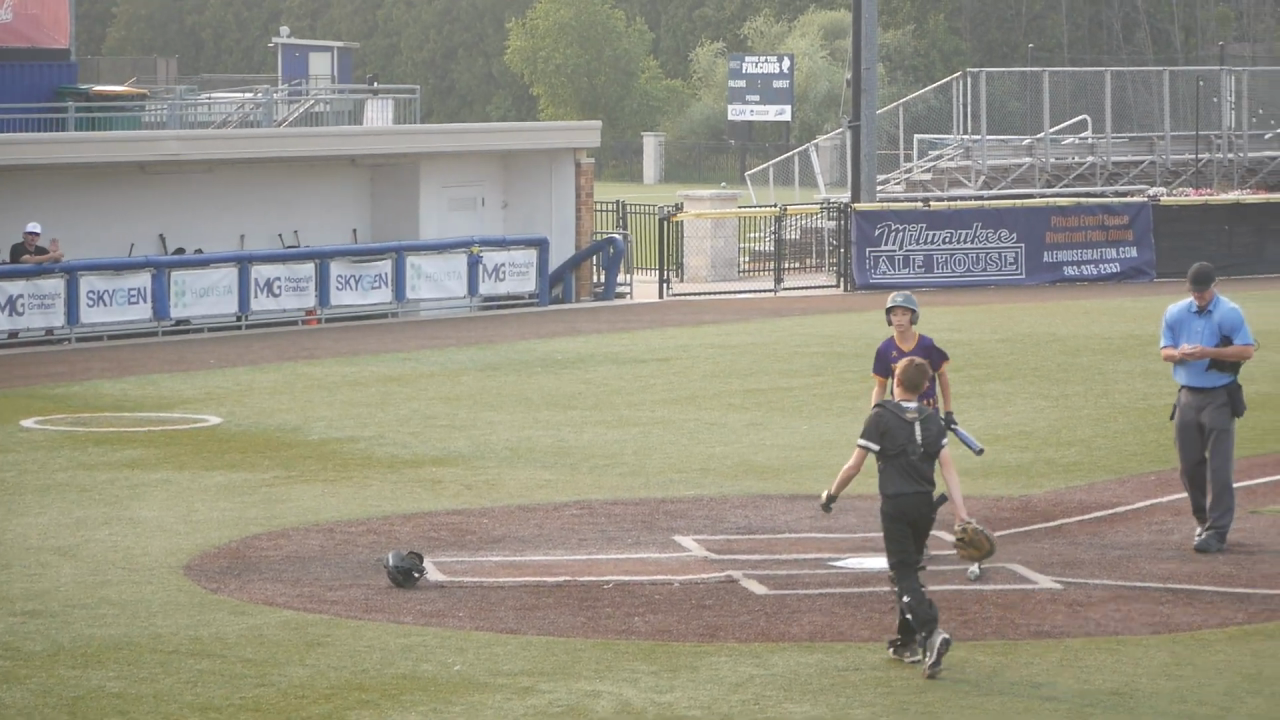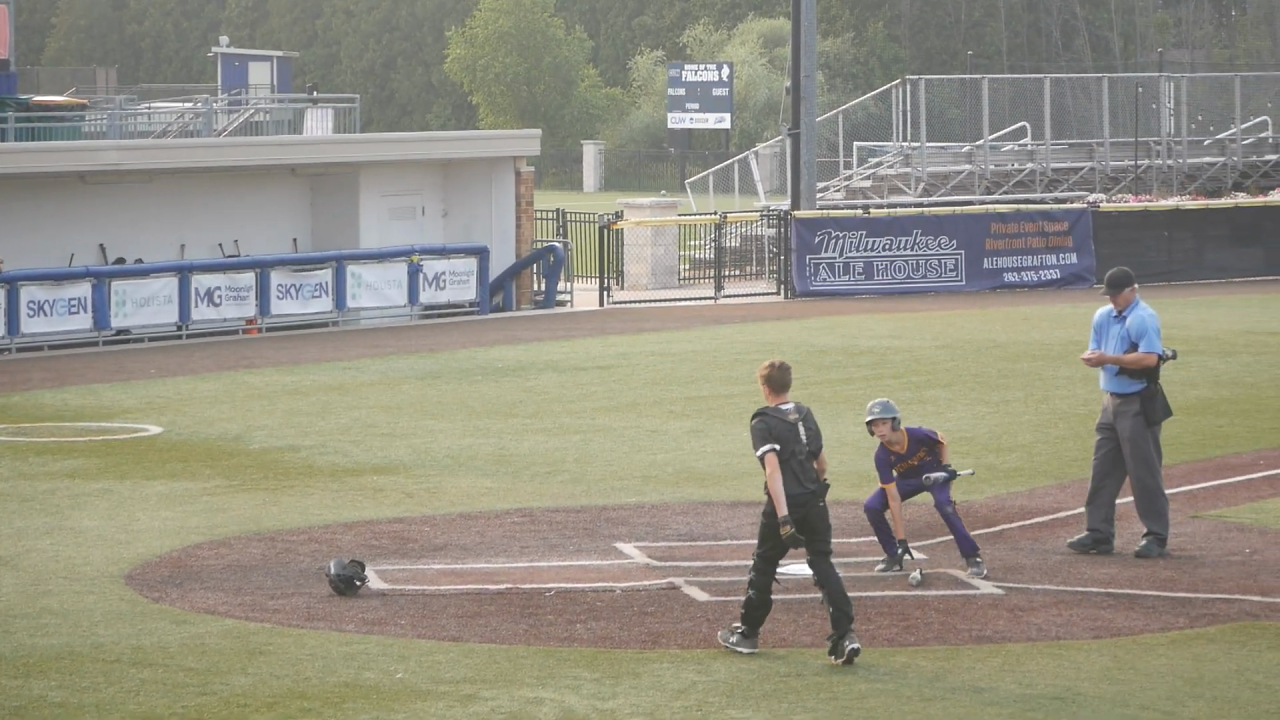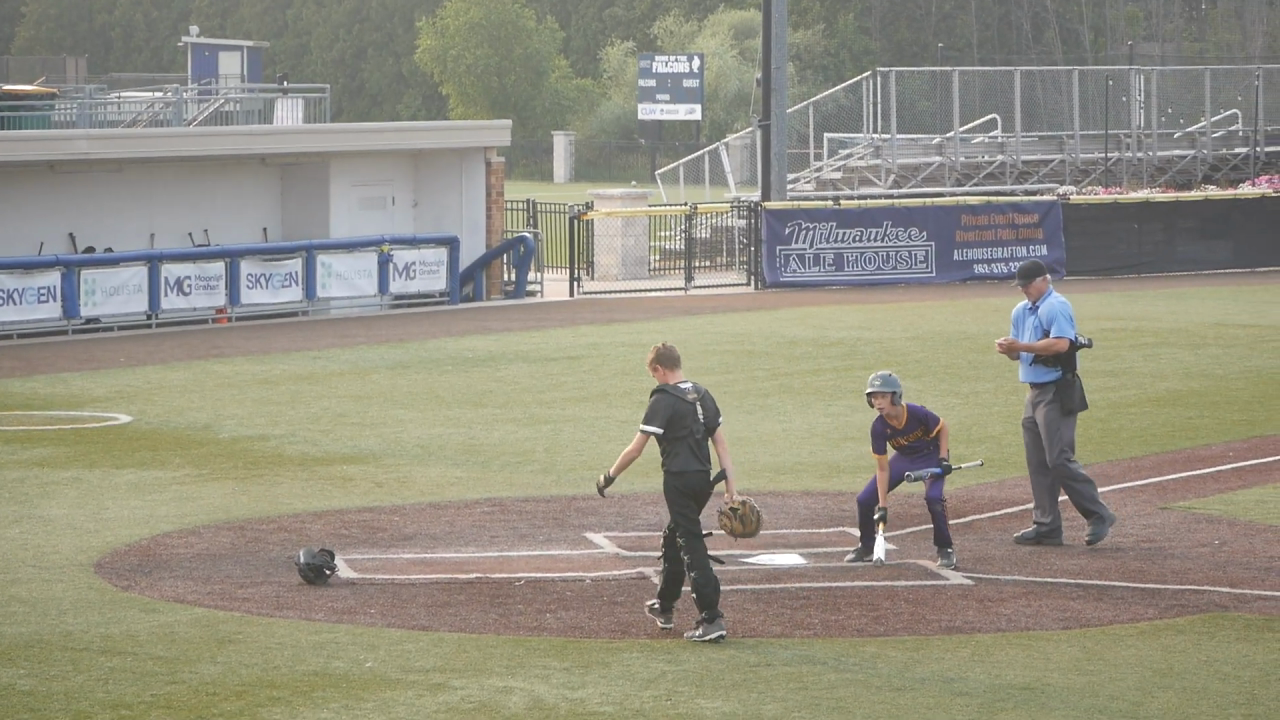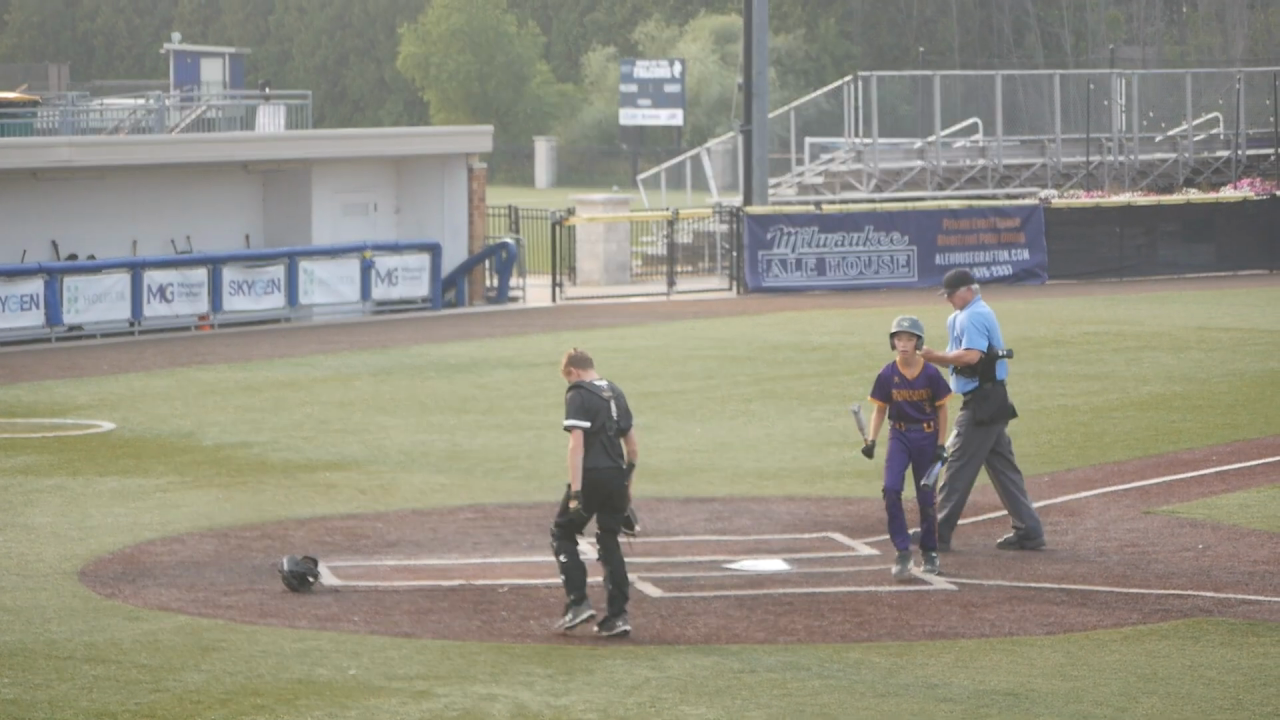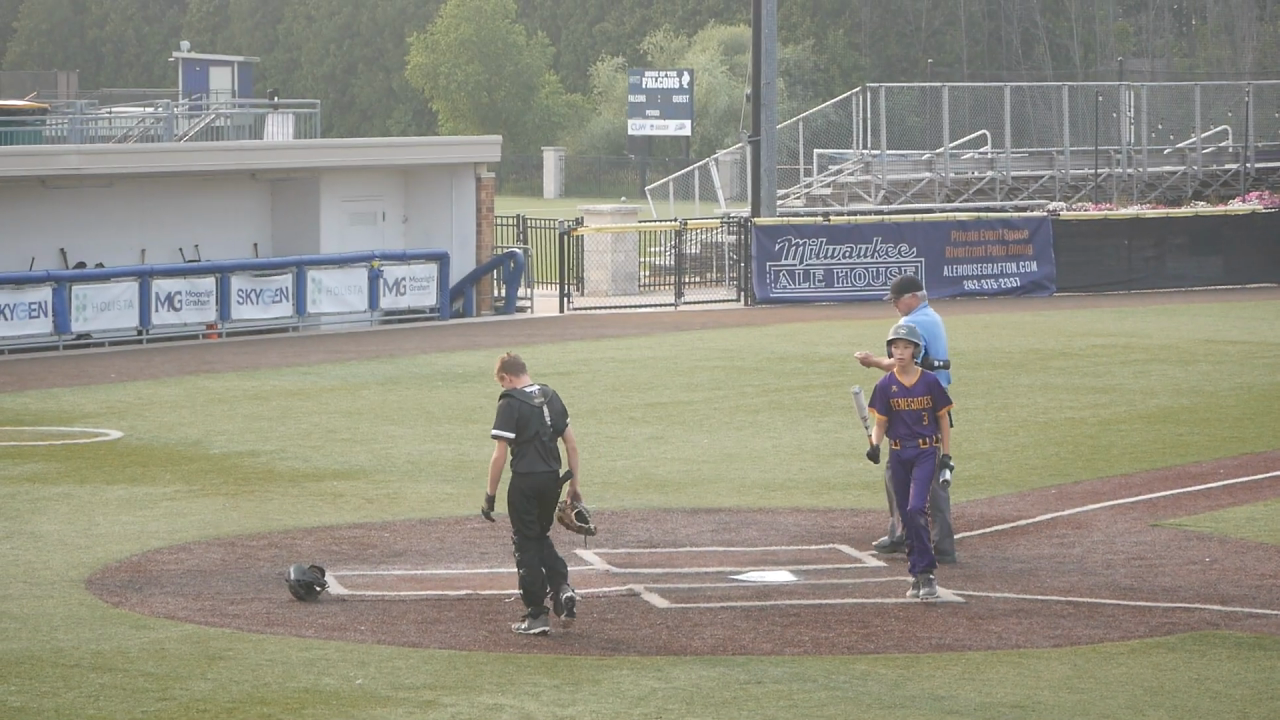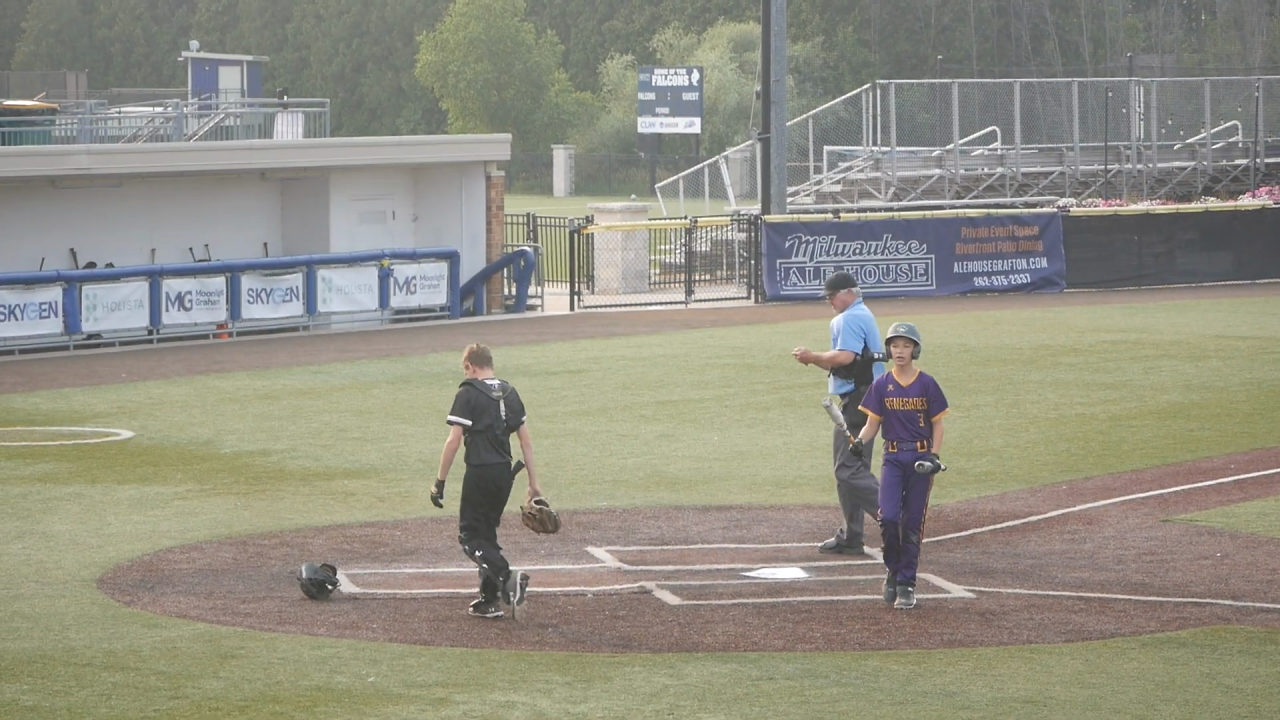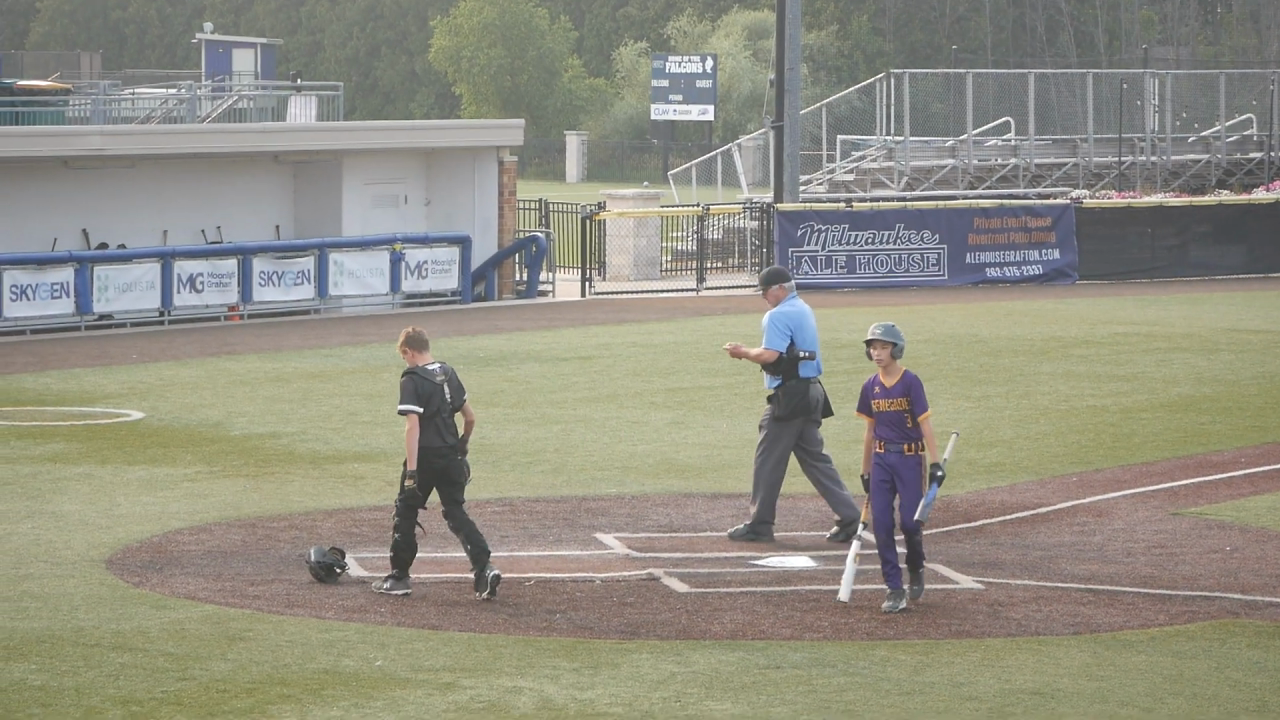
dt=0.5s
person 1, frame 1
left shoulder: (880, 416)
right shoulder: (932, 419)
left elbow: (855, 464)
right elbow: (948, 467)
left wrist: (831, 493)
right wrist: (961, 513)
left hip: (896, 505)
right hip: (924, 504)
left knee: (905, 575)
right knee: (909, 568)
left ankle: (931, 634)
right ankle: (909, 641)
person 1, frame 2
left shoulder: (763, 423)
right shoulder: (806, 417)
left elbow: (773, 471)
right elbow: (822, 465)
left wrist: (783, 517)
left hip: (784, 504)
right hip: (813, 503)
left knee: (762, 568)
right knee: (823, 567)
left ankle: (747, 634)
right ankle: (844, 636)
person 1, frame 3
left shoulder: (663, 401)
right shoulder: (703, 395)
left elbow: (635, 449)
right elbow: (722, 444)
left wrist: (608, 476)
right wrist: (731, 488)
left hip: (679, 481)
right hip: (703, 480)
left knee: (692, 548)
right knee: (673, 539)
left ankle: (711, 619)
right ankle: (665, 606)
person 1, frame 4
left shoulder: (578, 396)
right shoulder: (616, 394)
left elbow: (576, 446)
right elbow: (632, 445)
left wrist: (575, 492)
right wrist: (626, 481)
left hip: (592, 477)
right hip: (617, 478)
left knee: (562, 535)
right knee: (609, 543)
left ankle: (579, 602)
right ankle: (617, 616)
person 1, frame 5
left shoulder: (509, 404)
right shoulder: (551, 397)
left elbow: (500, 456)
right elbow: (571, 444)
left wrist: (490, 496)
right wrist: (574, 484)
left hip: (525, 482)
right hip: (552, 480)
left knee: (526, 546)
right knee: (541, 540)
left ankle: (536, 616)
right ankle: (562, 589)
person 1, frame 6
left shoulder: (467, 394)
right shoulder: (510, 393)
left elbow: (454, 441)
right elbow: (526, 440)
left wrist: (440, 480)
right wrist: (533, 483)
left hip: (479, 473)
right hip: (504, 473)
left knee: (470, 536)
right knee: (485, 531)
left ankle: (509, 578)
right ankle: (490, 600)
person 1, frame 7
left shoulder: (412, 381)
right shoulder: (449, 374)
left elbow: (413, 428)
right elbow: (470, 418)
left wrist: (410, 471)
right wrist: (462, 444)
left hip: (425, 457)
right hip: (450, 455)
left knee: (406, 513)
right knee: (457, 515)
left ankle: (399, 578)
right ankle: (485, 567)
person 2, frame 1
left shoulder: (1230, 313)
right shoulder: (1175, 312)
left elbow: (1247, 350)
right elbow: (1166, 351)
left wrist: (1207, 352)
right wrist: (1181, 354)
left hip: (1220, 398)
right hip: (1187, 397)
left knee: (1218, 467)
right knee: (1189, 464)
left ankle: (1217, 529)
right ankle: (1204, 520)
person 2, frame 2
left shoulder: (1144, 318)
right shoulder: (1102, 317)
left elbow: (1150, 358)
right elbow: (1096, 352)
left wrist: (1109, 359)
right wrist: (1092, 358)
left hip: (1138, 405)
right hip: (1111, 402)
left knee: (1144, 473)
right knee: (1102, 469)
left ankle: (1156, 536)
right ankle: (1099, 533)
person 2, frame 3
left shoulder: (1056, 307)
right shoulder: (1020, 311)
left elbow: (1061, 343)
left wrist: (1021, 346)
right wrist: (1009, 349)
left hip: (1057, 393)
right hip: (1035, 392)
left knee: (1059, 459)
right knee: (1038, 463)
left ankle: (1099, 515)
right ankle: (1047, 525)
person 2, frame 4
left shoulder: (972, 316)
right shoulder: (959, 318)
left elbow: (971, 355)
right elbow: (959, 359)
left wrist: (937, 356)
right wrist: (936, 358)
left hip: (981, 401)
right hip: (990, 400)
left knee: (959, 464)
right knee: (1001, 466)
left ankle: (940, 532)
right ankle: (1027, 530)
person 2, frame 5
left shoulder: (913, 324)
right shoulder: (933, 319)
left wrist: (873, 361)
right wrist: (876, 361)
left ankle: (943, 546)
right ankle: (901, 536)
person 2, frame 6
left shoulder: (850, 319)
right shoulder: (865, 316)
left elbow: (844, 357)
left wrist: (811, 357)
right wrist: (812, 358)
left hip: (857, 401)
right hip: (863, 399)
left knee: (848, 470)
right knee: (857, 467)
right ankle: (851, 536)
person 2, frame 7
left shoulder: (778, 315)
right shoulder: (804, 310)
left elbow: (768, 356)
left wrist: (743, 352)
right wrist: (749, 352)
left hip: (789, 396)
right hip: (811, 392)
left knee: (768, 461)
right knee: (814, 459)
left ankle: (760, 524)
right ankle: (847, 515)
person 3, frame 1
left shoulder: (928, 346)
right shoulder: (885, 350)
left elbow: (943, 377)
right elbow: (880, 387)
left wrist: (948, 412)
right wrist: (874, 410)
person 3, frame 2
left shoulder: (918, 434)
right shoulder: (882, 456)
left elbow: (942, 440)
right elbow: (894, 499)
left wrist: (947, 466)
right wrist: (902, 541)
left hip: (934, 473)
right hip: (907, 479)
left knee: (944, 503)
right knee: (872, 507)
left ankle: (973, 557)
right ankle: (893, 557)
person 3, frame 3
left shoulder: (918, 413)
right shoulder: (878, 427)
left elbow: (943, 429)
right elbow: (882, 469)
left wrist: (943, 458)
right wrist: (882, 508)
left hip: (930, 456)
right hip: (904, 458)
left knee: (934, 497)
right knee: (866, 500)
left ankle: (945, 549)
right ankle: (866, 547)
person 3, frame 4
left shoulder: (931, 373)
right shoulder: (887, 374)
left elbow: (942, 409)
right elbow: (880, 410)
left wrist: (940, 445)
right wrist: (871, 441)
left hip: (927, 436)
right hip: (900, 436)
left knee: (926, 497)
right knee: (891, 489)
left ankle: (929, 552)
right ankle: (902, 552)
person 3, frame 5
left shoulder: (930, 382)
right shoulder: (885, 385)
left elbow: (943, 418)
right elbow: (880, 423)
left wrist: (946, 454)
right wrist: (875, 444)
left hip: (926, 452)
right hip: (898, 454)
left knee: (918, 509)
right knee: (907, 515)
left ankle: (927, 573)
right ankle: (919, 571)
person 3, frame 6
left shoulder: (927, 384)
right shoulder: (881, 384)
left elbow: (938, 423)
right elbow: (873, 423)
left wrist: (934, 454)
right wrist: (861, 439)
left hip: (920, 457)
right hip: (893, 457)
left knee: (912, 522)
right knee: (888, 517)
left ankle: (906, 585)
right ankle: (893, 570)
person 3, frame 7
left shoulder: (910, 382)
right shoulder: (869, 387)
left elbow: (925, 424)
left wrist: (935, 463)
right wrist: (865, 470)
left hip: (910, 459)
right hip: (881, 460)
left knee: (910, 522)
right knee: (881, 524)
left ankle: (916, 568)
right ankle: (895, 588)
